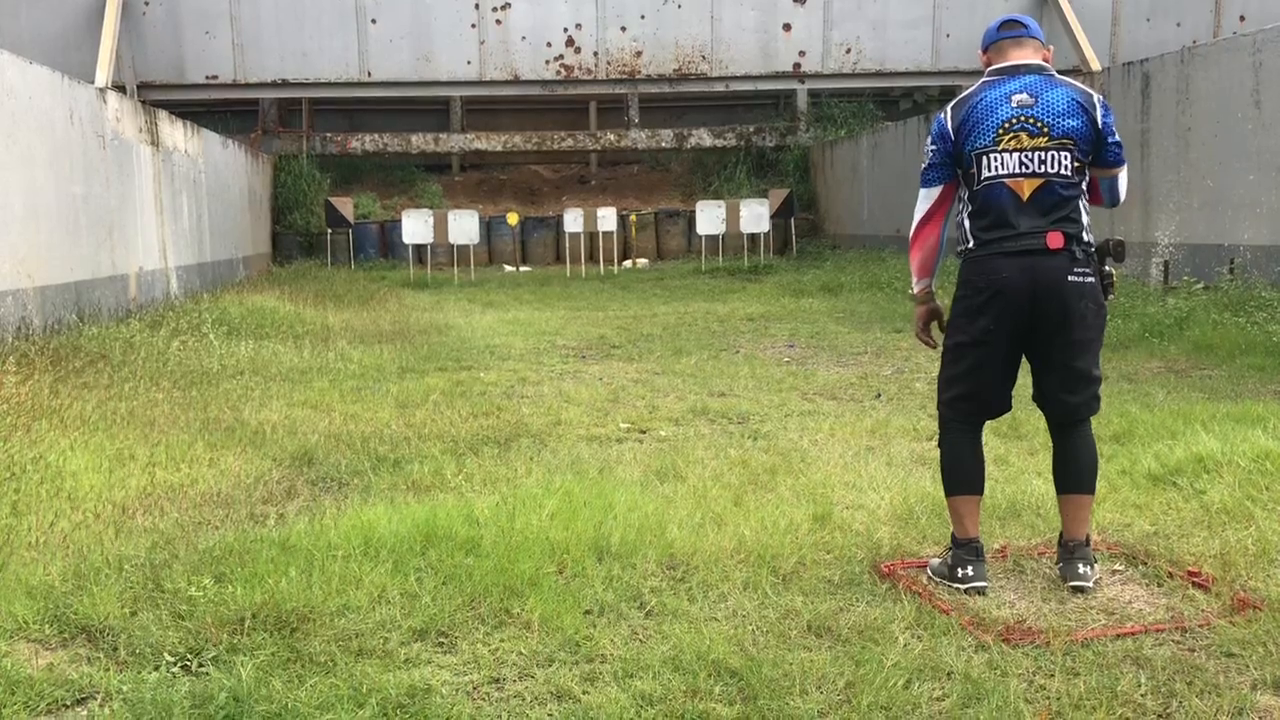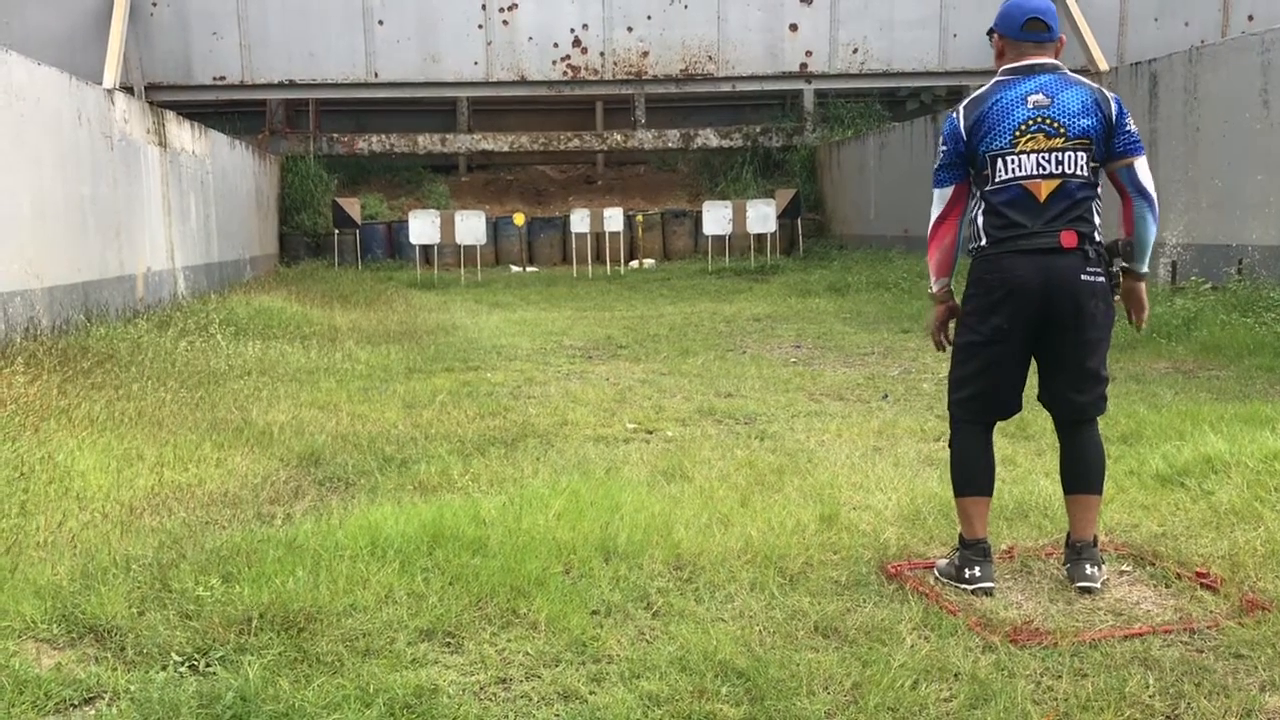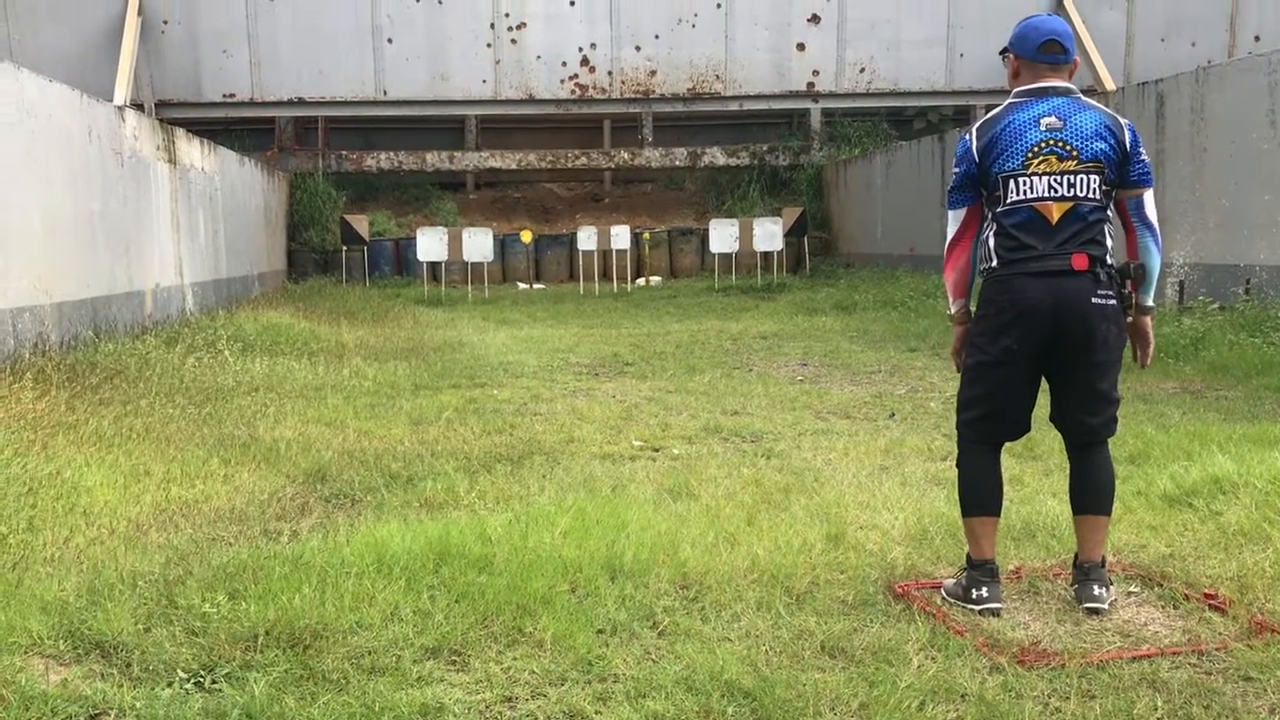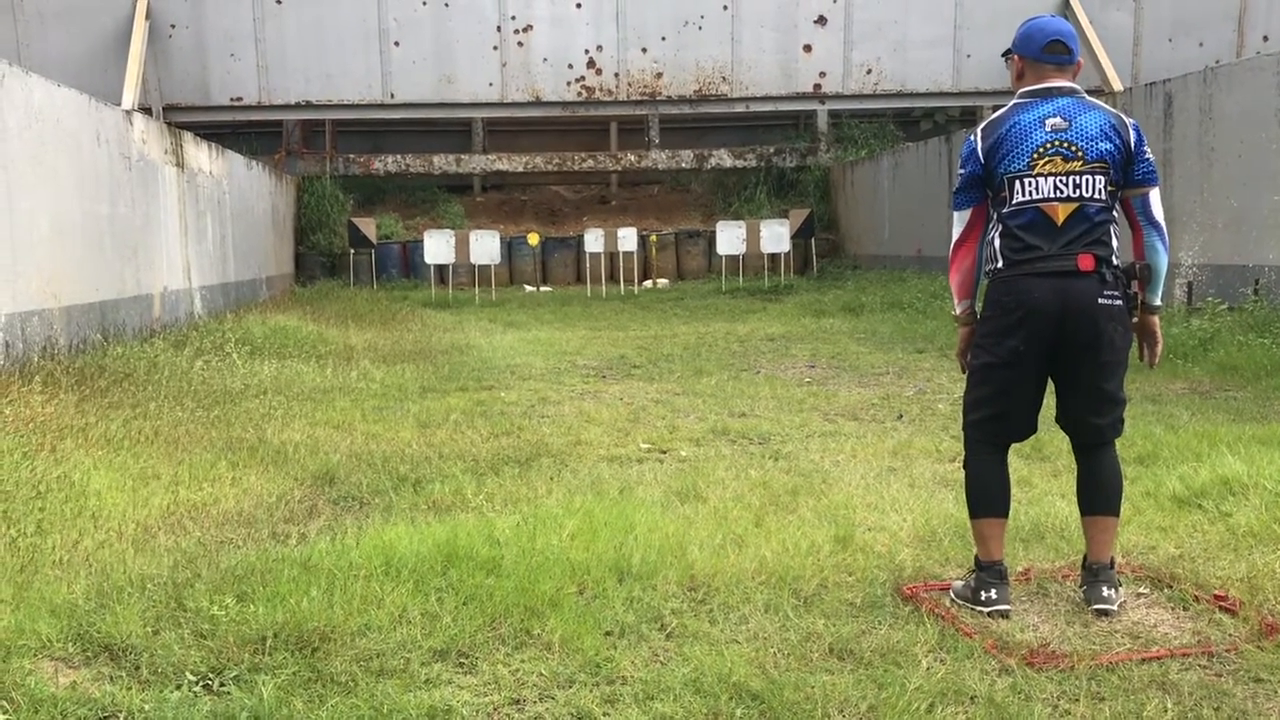
dt=1s
person 1, frame 1
left shoulder: (958, 112)
right shoulder: (1086, 102)
left elbow: (931, 211)
right elbow: (1112, 193)
left wrist: (923, 293)
left hip: (989, 278)
right hip: (1067, 274)
left knee: (961, 415)
right knee: (1072, 415)
left ankle: (966, 557)
right ankle: (1076, 555)
person 1, frame 2
left shoulder: (972, 111)
right shoulder: (1100, 101)
left elbow: (948, 211)
right elbow: (1140, 193)
left wrist: (941, 293)
right wrist: (1135, 273)
left hip: (1000, 276)
right hip: (1079, 274)
left knee: (972, 415)
right knee: (1079, 416)
left ankle: (974, 557)
right ankle: (1084, 556)
person 1, frame 3
left shoulder: (985, 132)
right shoulder: (1114, 128)
left elbow: (962, 233)
right elbow: (1143, 224)
left wrist: (961, 316)
right wrist: (1141, 308)
left hip: (1010, 298)
right hip: (1091, 297)
left knee: (980, 435)
right knee: (1090, 437)
left ankle: (982, 578)
right ankle: (1092, 577)
person 1, frame 4
left shoulder: (990, 133)
right shoulder: (1119, 127)
left elbow: (967, 234)
right elbow: (1149, 224)
left wrist: (965, 317)
right wrist: (1149, 307)
left hip: (1016, 299)
right hip: (1096, 298)
left knee: (986, 437)
right knee: (1097, 438)
left ankle: (990, 579)
right ankle: (1101, 578)
